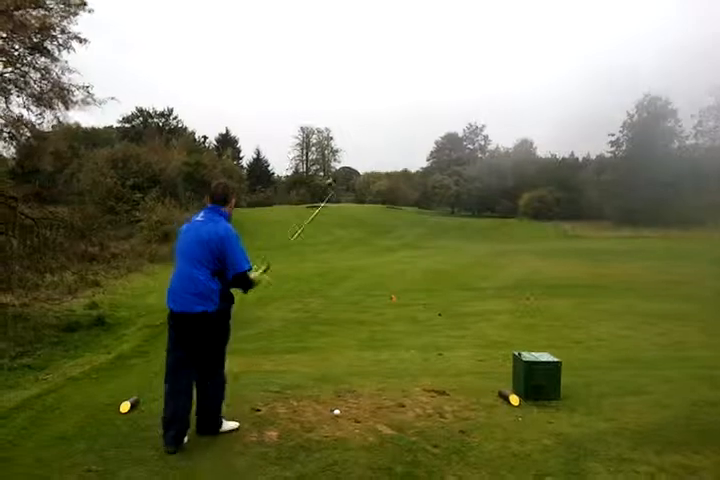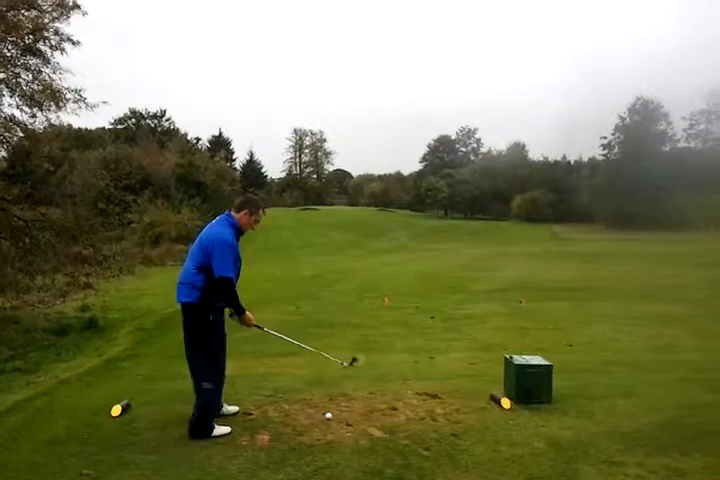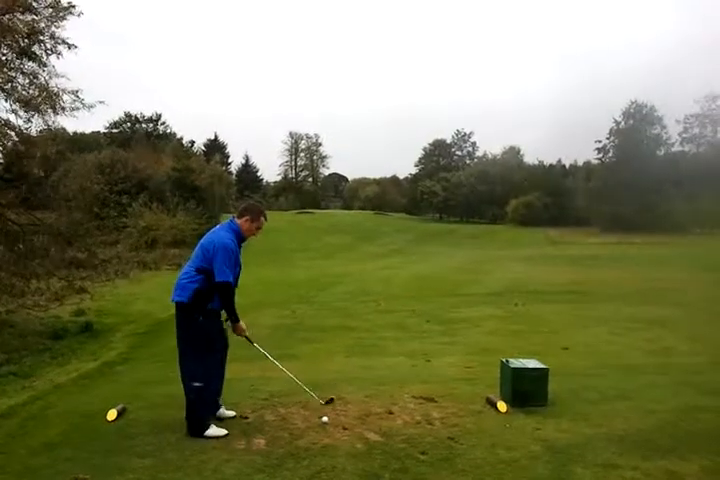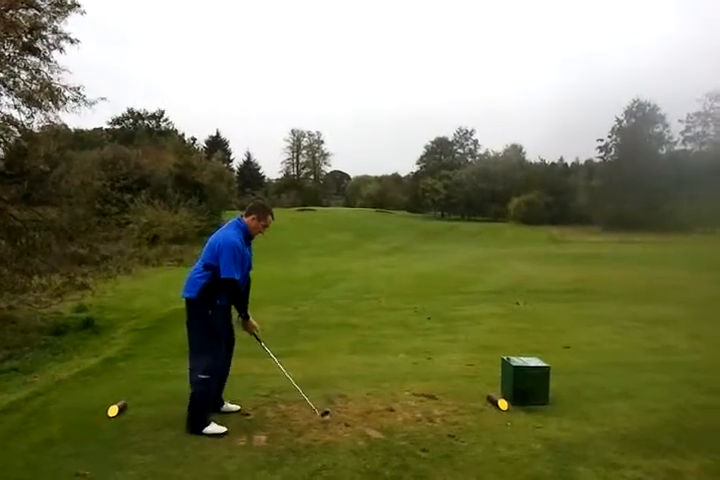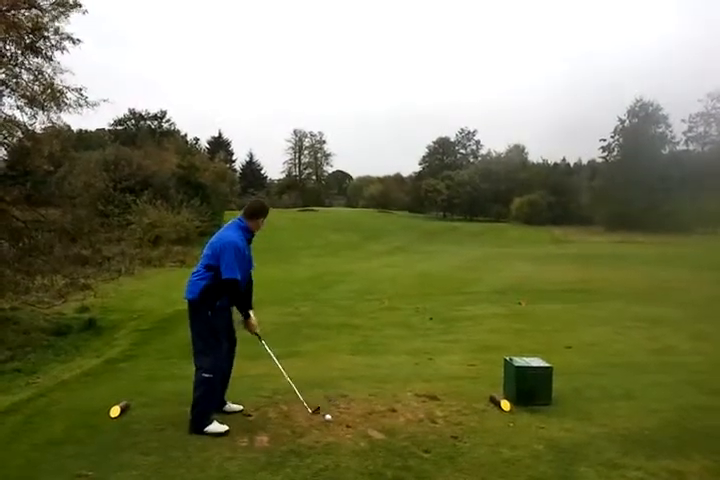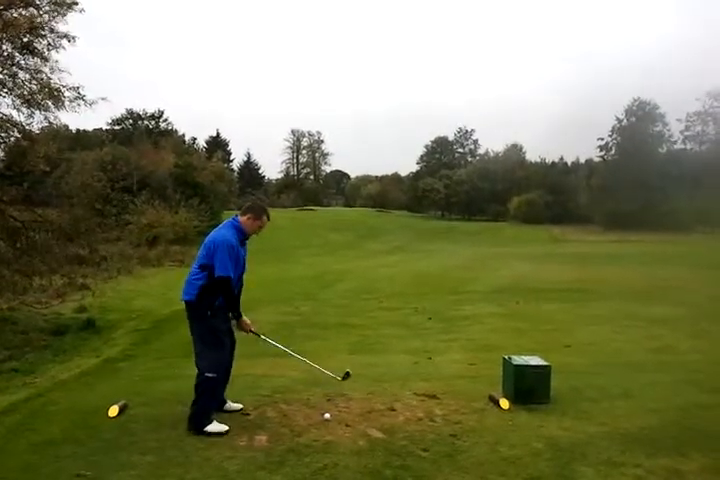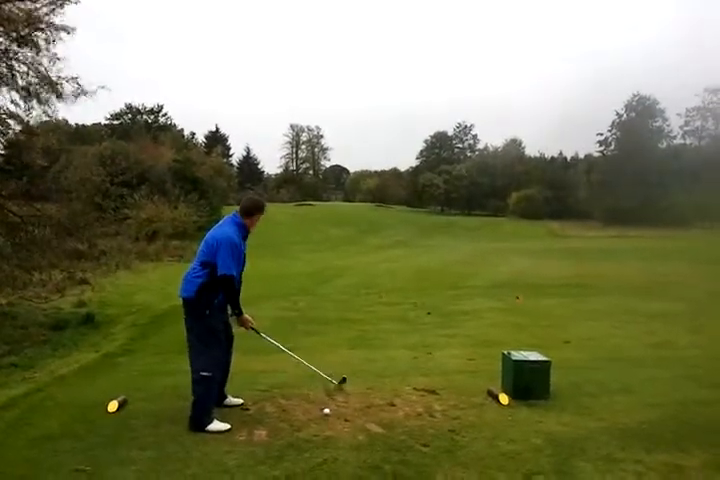
dt=0.7s
person 1, frame 1
left shoulder: (187, 227)
right shoulder: (225, 232)
right elbow: (240, 279)
left wrist: (226, 280)
right wrist: (251, 281)
left hip: (179, 307)
right hip: (209, 310)
left knee: (178, 371)
right knee: (211, 371)
left ankle: (173, 435)
right ankle: (209, 422)
person 1, frame 2
left shoulder: (222, 227)
right shoulder: (224, 237)
right elbow: (223, 282)
left wrist: (234, 308)
right wrist: (241, 311)
left hip: (202, 301)
right hip: (201, 304)
left knee: (213, 357)
right knee: (208, 362)
left ankle: (212, 404)
right ankle: (202, 425)
person 1, frame 3
left shoulder: (228, 235)
right shoulder: (225, 242)
left elbow: (226, 283)
right elbow: (223, 286)
left wrist: (231, 316)
right wrist: (235, 320)
left hip: (204, 303)
right hip: (194, 305)
left knee: (217, 351)
right knee: (200, 361)
left ankle: (210, 406)
right ankle: (198, 422)
person 1, frame 4
left shoulder: (241, 237)
right shoulder: (230, 240)
left elbow: (243, 279)
right elbow: (230, 283)
left wrist: (244, 312)
right wrist: (245, 317)
left hip: (217, 300)
right hip: (203, 301)
left knee: (225, 348)
right knee: (208, 356)
left ankle: (214, 400)
right ankle: (198, 419)
person 1, frame 5
left shoulder: (240, 235)
right shoulder: (233, 241)
left elbow: (245, 277)
right elbow: (231, 284)
left wrist: (249, 310)
right wrist: (246, 316)
left hip: (217, 300)
right hip: (205, 301)
left knee: (226, 348)
right knee: (211, 357)
left ankle: (216, 401)
right ankle: (201, 419)
person 1, frame 6
left shoulder: (236, 236)
right shoulder: (226, 240)
left elbow: (234, 279)
right elbow: (224, 282)
left wrist: (235, 312)
right wrist: (238, 316)
left hip: (214, 301)
right hip: (202, 302)
left knee: (225, 349)
right knee: (212, 356)
left ankle: (216, 400)
right ankle: (200, 418)
person 1, frame 7
left shoulder: (233, 229)
right shoulder: (229, 237)
left elbow: (231, 277)
right elbow: (226, 280)
left wrist: (235, 309)
right wrist: (238, 313)
left hip: (211, 296)
right hip: (200, 299)
left knee: (223, 344)
right knee: (207, 354)
left ankle: (217, 395)
right ankle: (200, 417)
